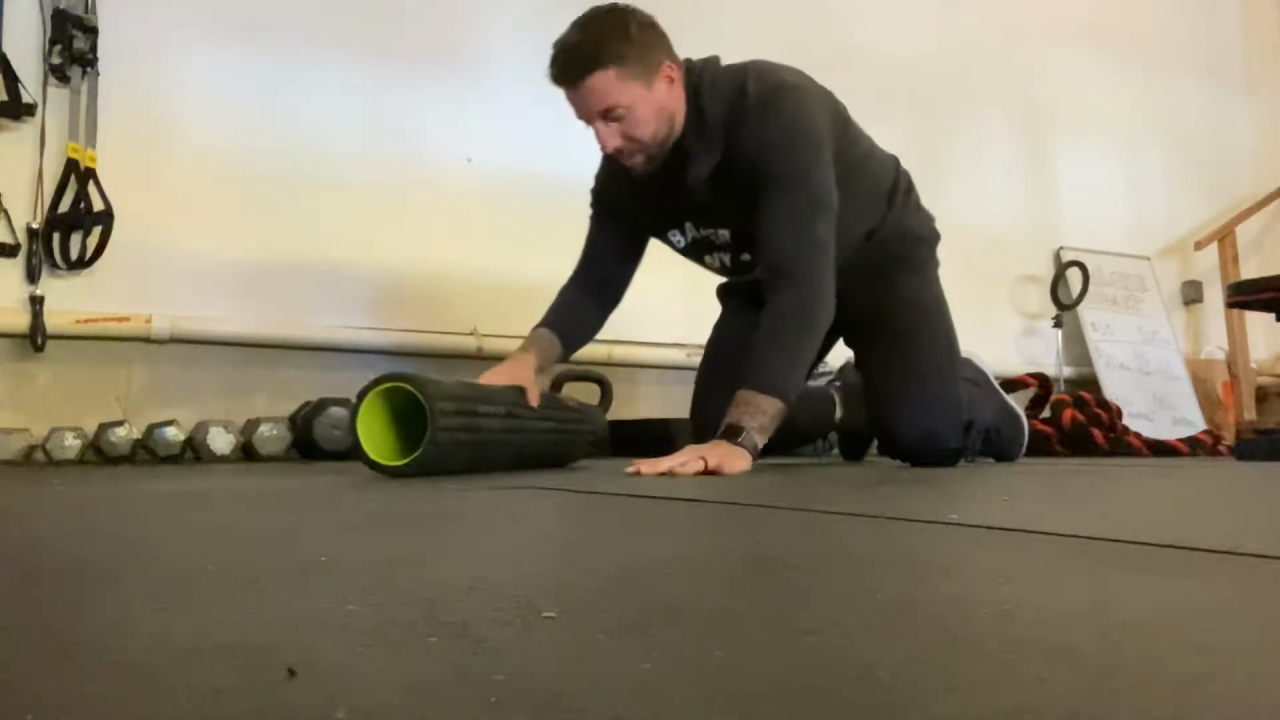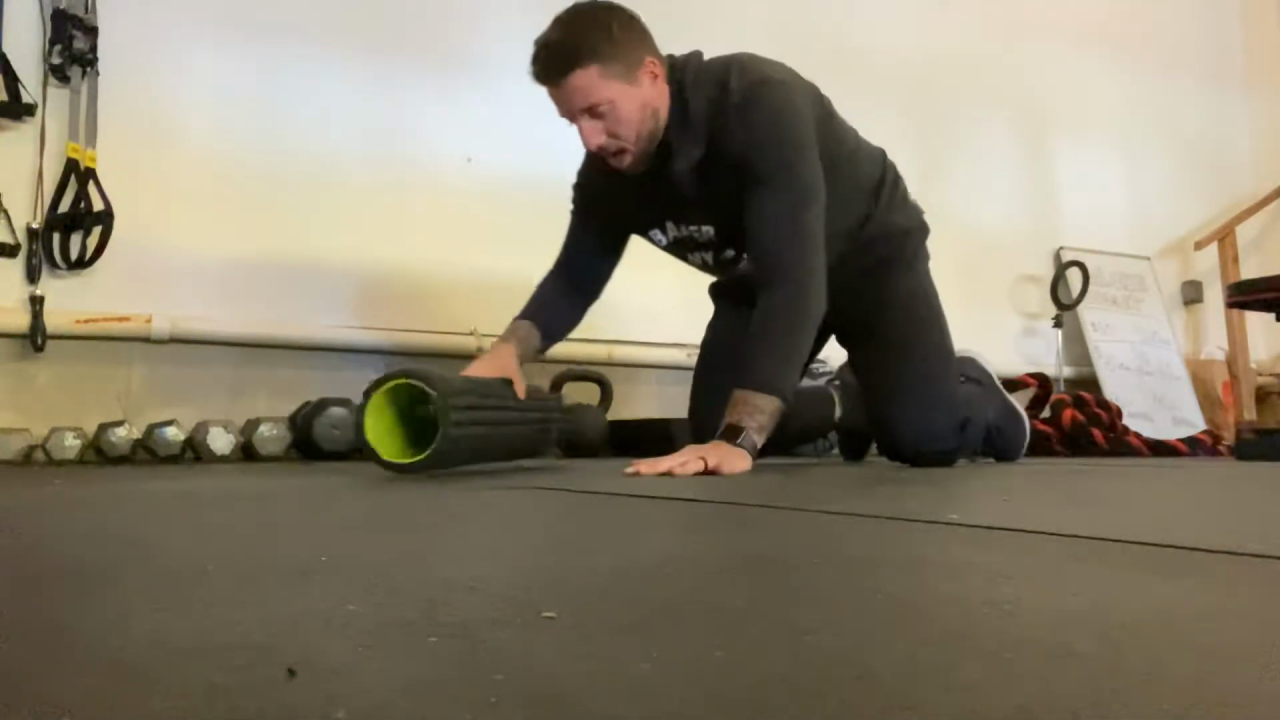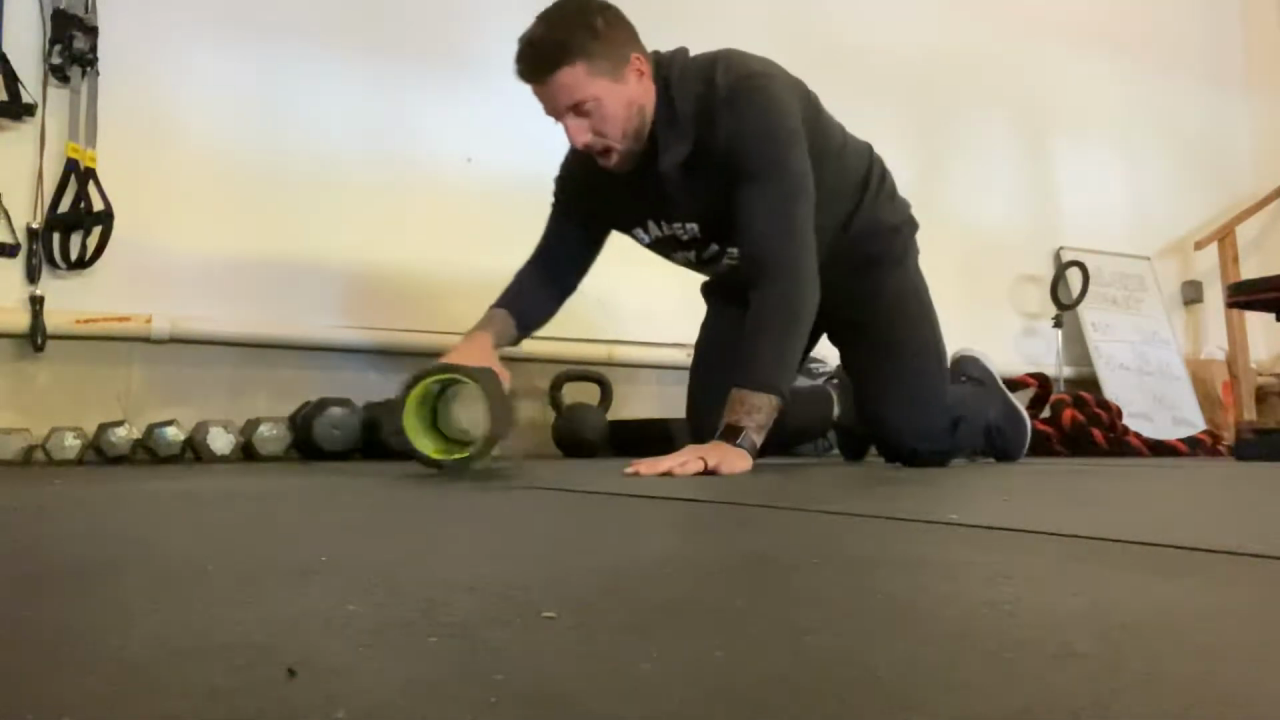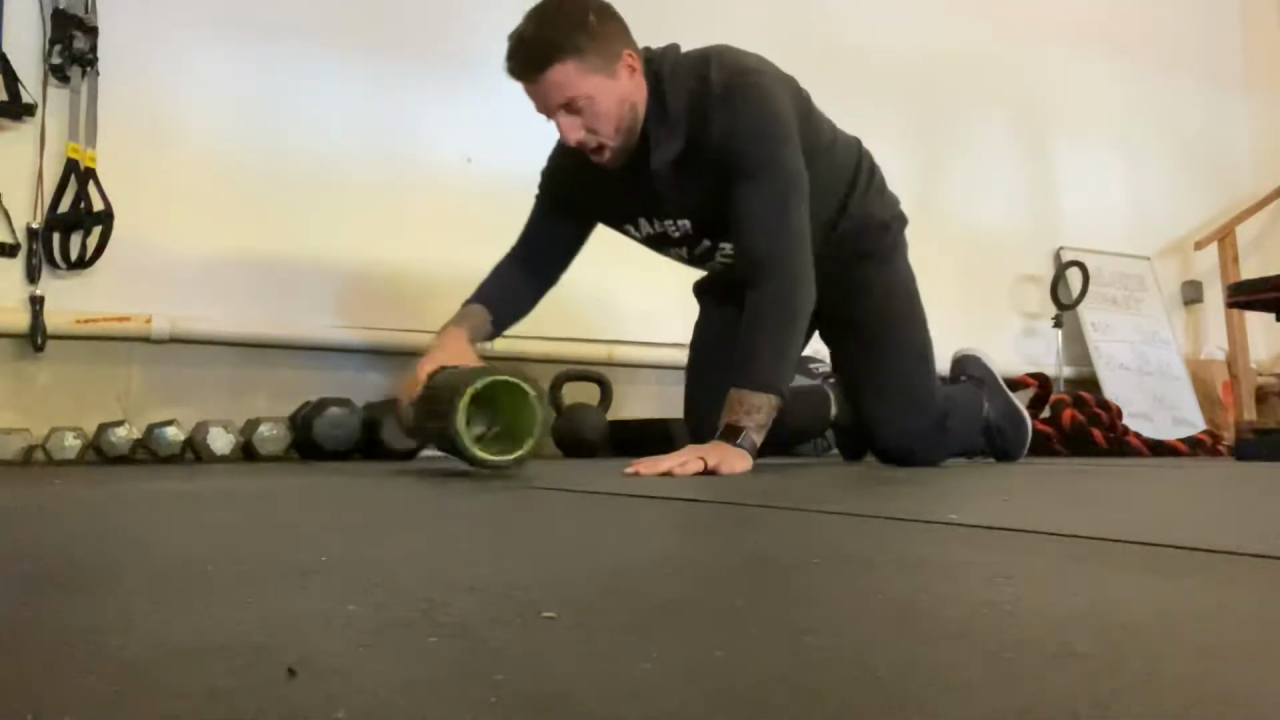
dt=0.1s
person 1, frame 1
left shoulder: (775, 110)
right shoulder: (625, 171)
left elbow: (804, 288)
right elbow: (595, 286)
left wrist: (741, 440)
right wrist: (529, 356)
left hip: (881, 256)
right hip: (766, 281)
left knee: (926, 435)
right knee: (712, 441)
left ankle: (977, 402)
right ankle: (843, 403)
person 1, frame 2
left shoulder: (758, 105)
right shoulder: (607, 171)
left elbow: (796, 283)
right elbow: (574, 281)
left wrist: (740, 440)
right wrist: (510, 348)
left hip: (870, 253)
right hip: (755, 278)
left knee: (924, 437)
right knee: (709, 444)
left ankle: (976, 399)
right ankle: (846, 405)
person 1, frame 3
left shoulder: (747, 102)
right shoulder: (592, 167)
left elbow: (788, 279)
right elbow: (551, 271)
left wrist: (740, 439)
right wrist: (485, 336)
left hip: (860, 249)
right hip: (747, 274)
left knee: (917, 435)
right knee: (709, 439)
left ankle: (980, 402)
right ankle: (840, 404)
person 1, frame 4
left shoulder: (739, 97)
right shoulder: (580, 164)
left elbow: (784, 276)
right elbow: (531, 264)
left wrist: (738, 439)
right wrist: (459, 332)
left hip: (848, 245)
right hip: (741, 271)
left knee: (906, 435)
right knee: (707, 439)
left ankle: (977, 398)
right ankle: (843, 403)
